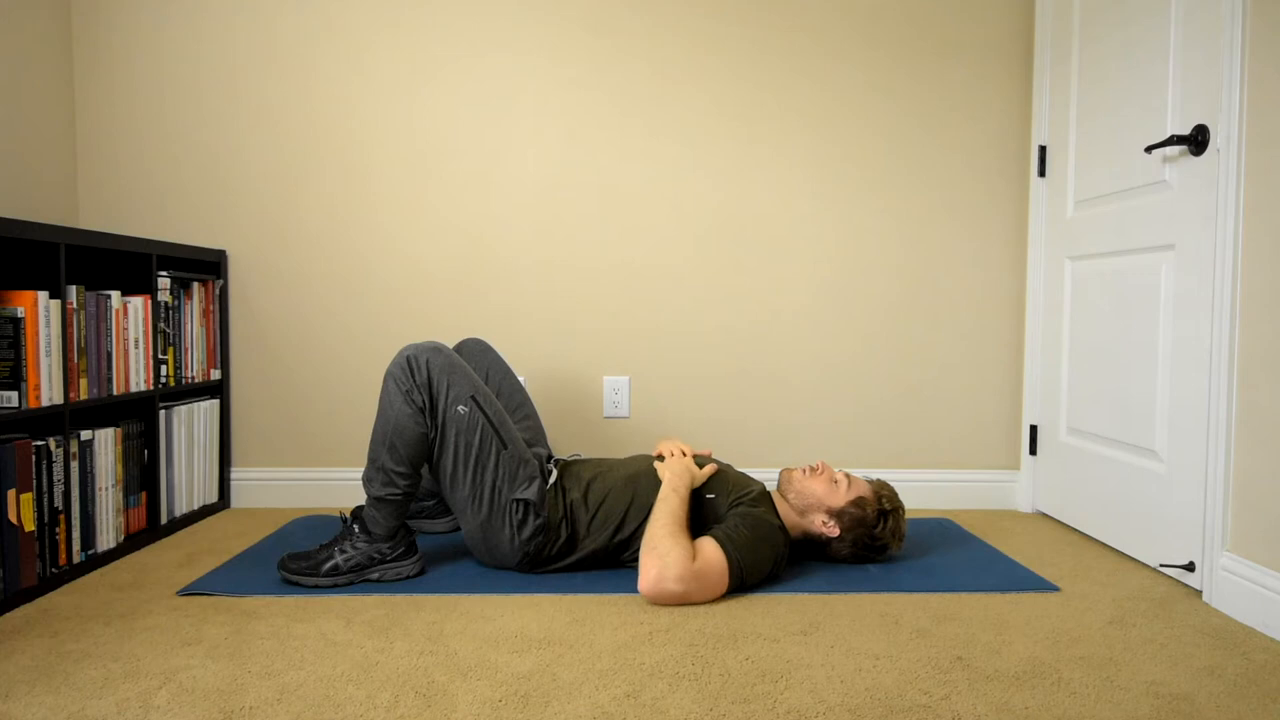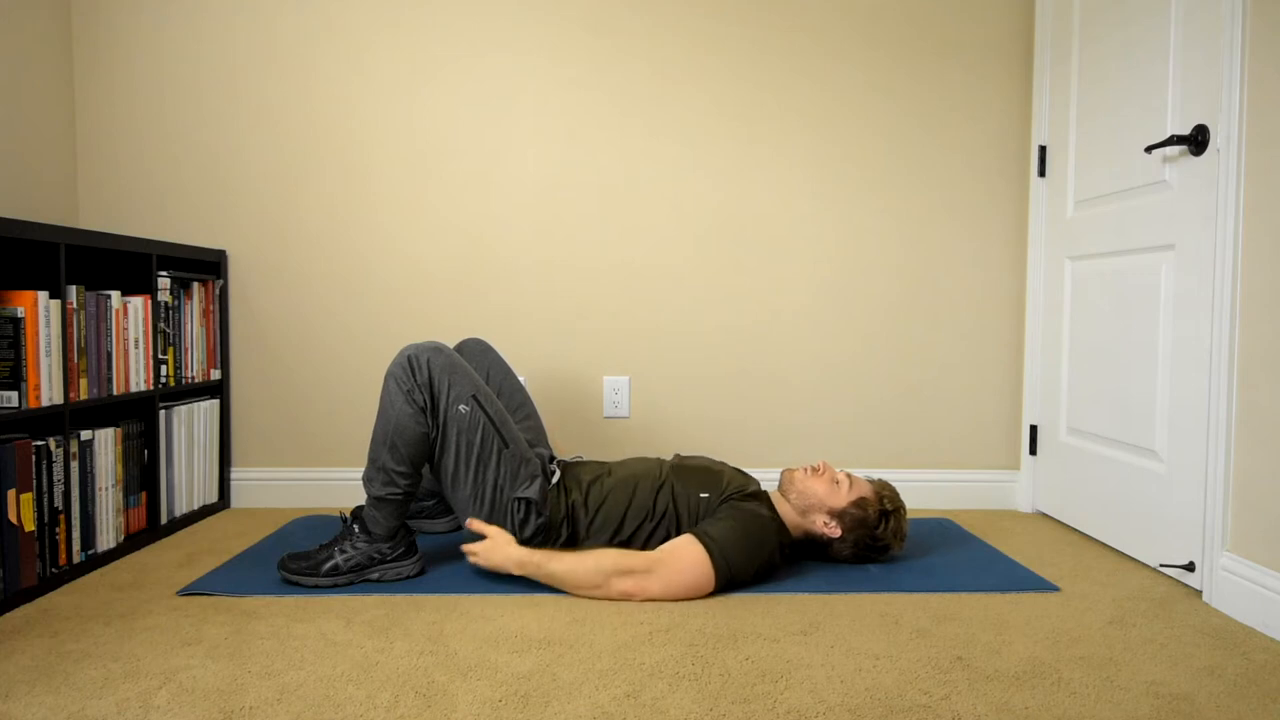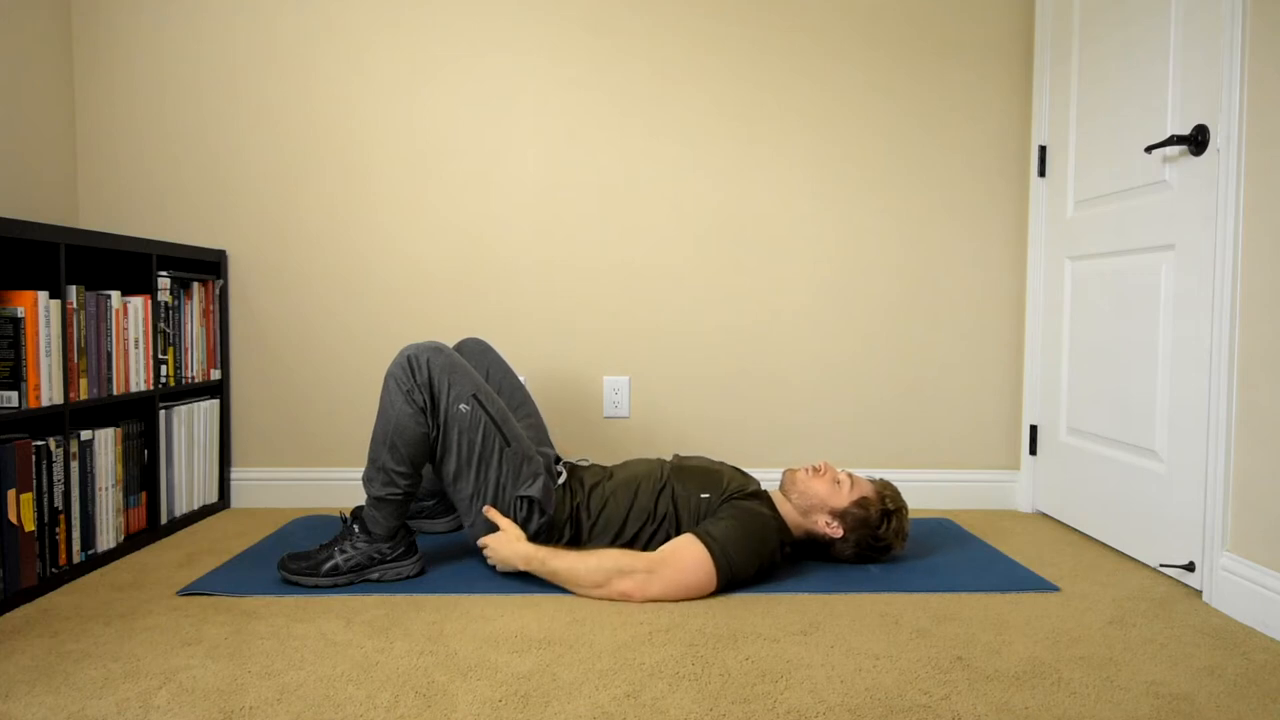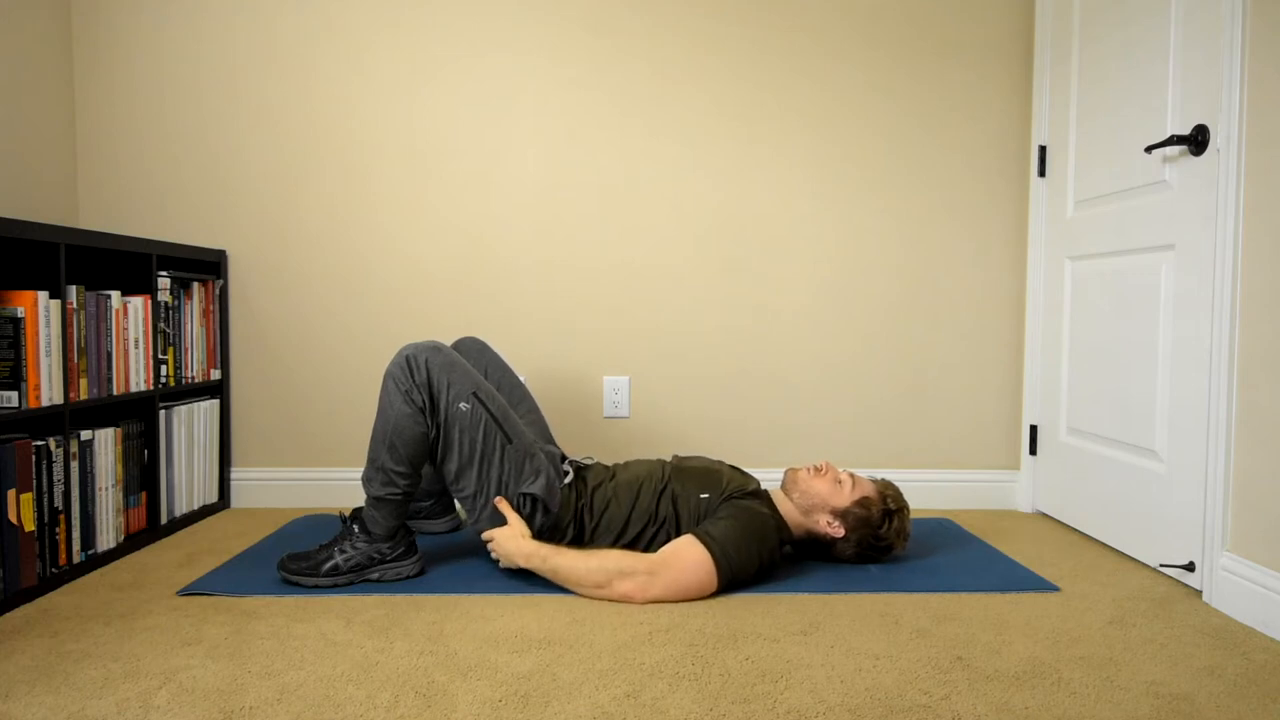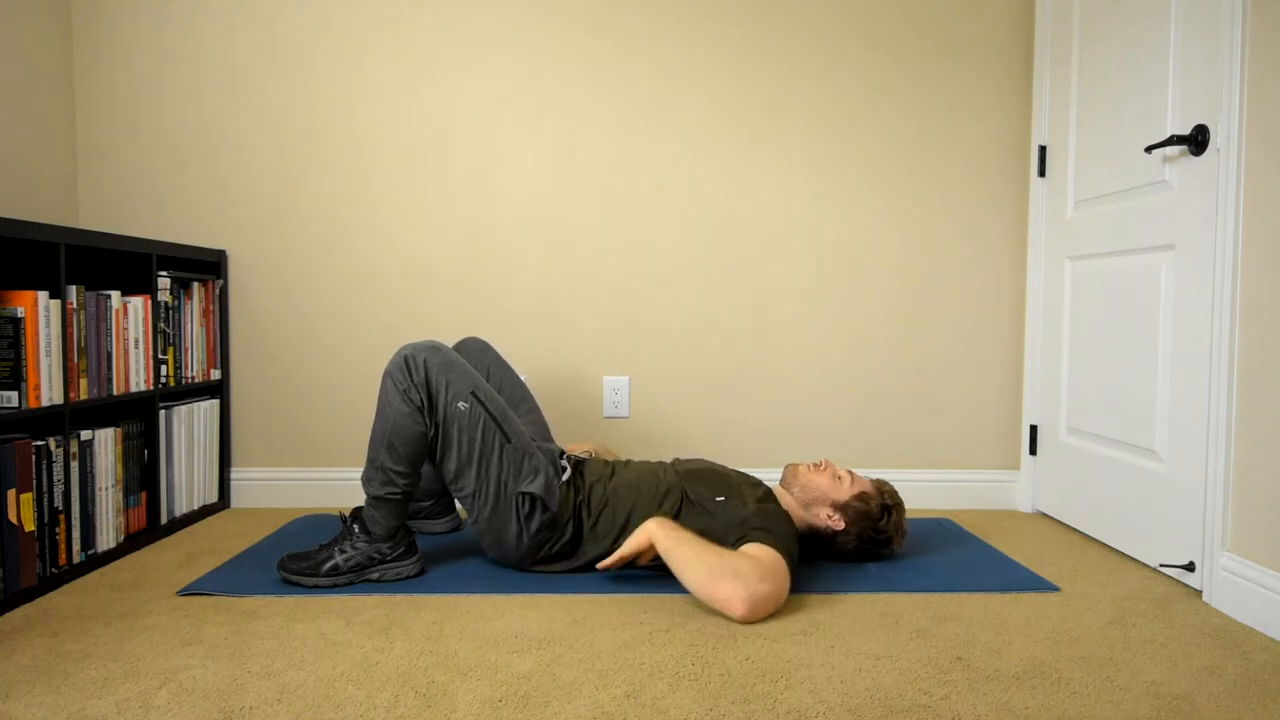
dt=0.7s
person 1, frame 1
left shoulder: (761, 537)
right shoulder: (755, 504)
left elbow: (661, 581)
left wrist: (679, 474)
right wrist: (678, 458)
left hip: (525, 520)
right hip: (552, 480)
left knee: (422, 364)
right knee: (470, 352)
left ankle: (377, 542)
right ankle: (424, 503)
person 1, frame 2
left shoulder: (753, 535)
right shoulder: (751, 504)
left elbow: (640, 578)
left wrist: (517, 558)
left hip: (531, 514)
right hip: (556, 481)
left knee: (423, 365)
right knee: (470, 352)
left ankle: (378, 542)
right ankle: (430, 502)
person 1, frame 3
left shoulder: (753, 534)
right shoulder: (749, 503)
left elbow: (640, 580)
left wrist: (525, 555)
left hip: (532, 511)
right hip: (559, 482)
left knee: (423, 366)
right knee: (470, 353)
left ankle: (378, 542)
right ankle: (431, 503)
person 1, frame 4
left shoulder: (752, 533)
right shoulder: (752, 503)
left elbow: (642, 580)
left wrist: (528, 553)
left hip: (539, 508)
right hip: (566, 478)
left knee: (421, 365)
right knee: (467, 351)
left ankle: (379, 542)
right ankle: (427, 502)
person 1, frame 5
left shoulder: (772, 530)
right shoulder: (757, 503)
left elbow: (744, 596)
left wrist: (657, 531)
right wrist: (602, 455)
left hip: (536, 514)
right hip: (564, 479)
left knee: (419, 363)
right knee: (469, 352)
left ankle: (379, 541)
right ankle: (428, 503)
